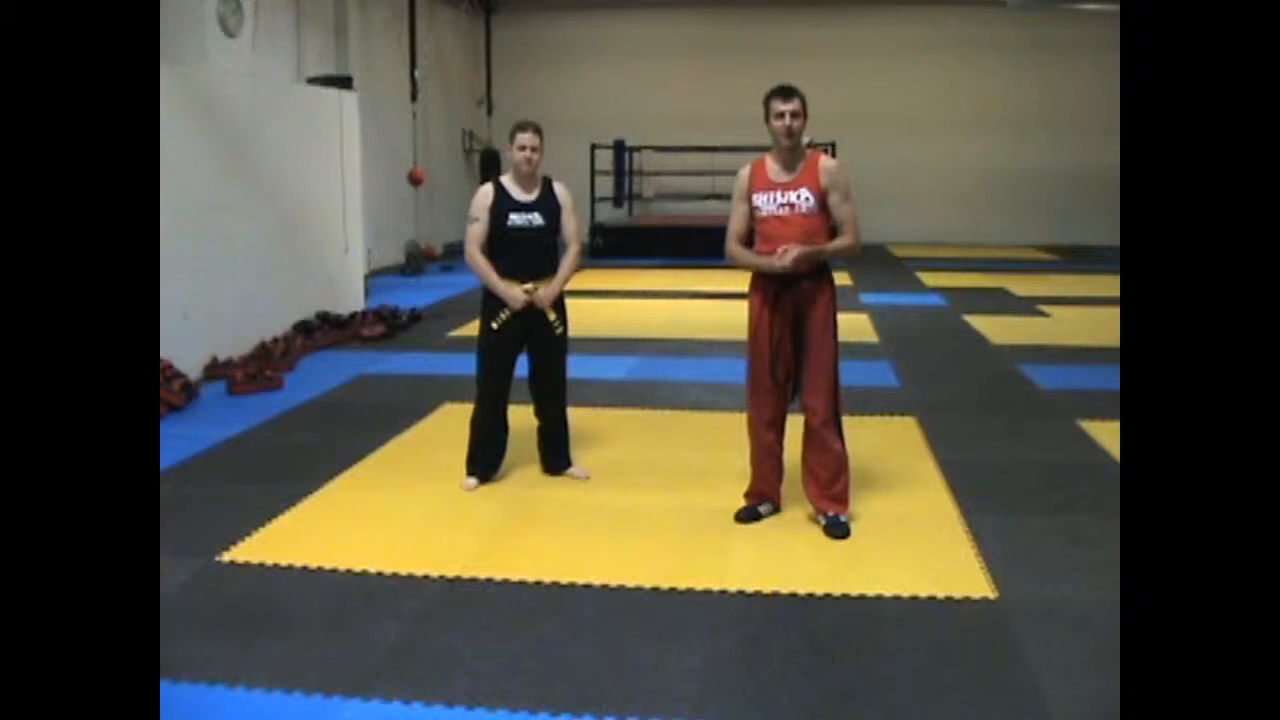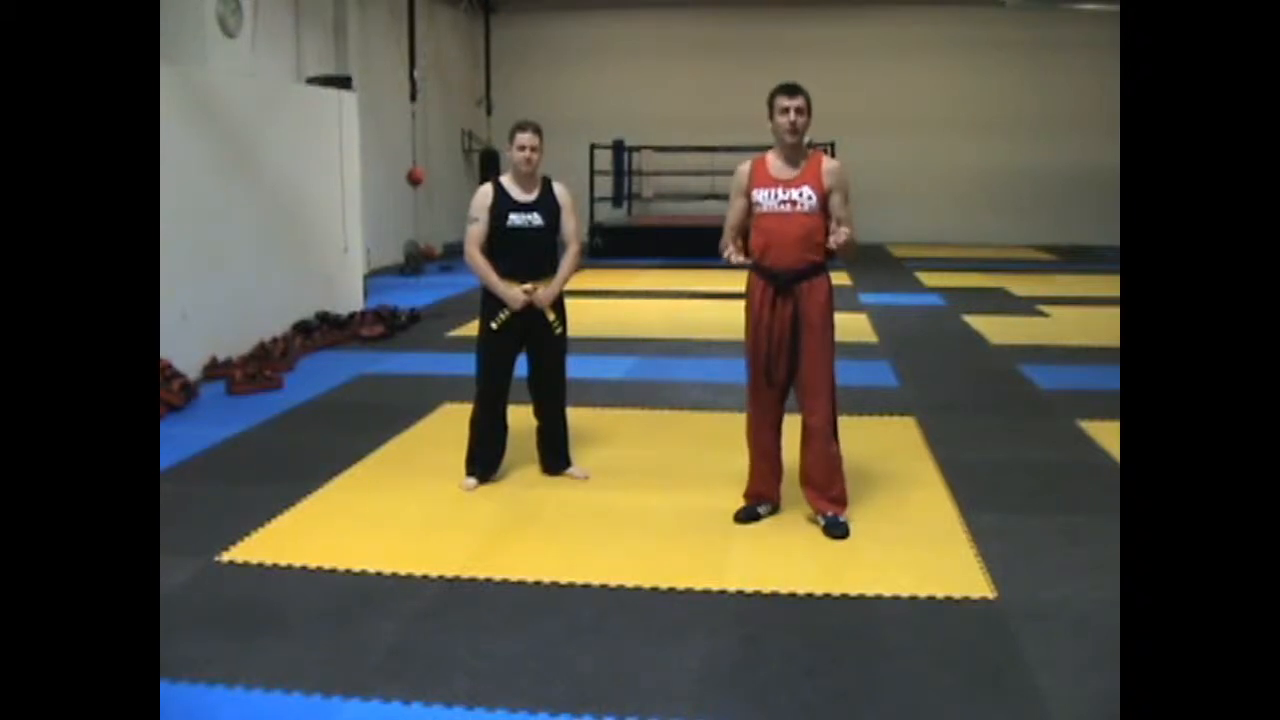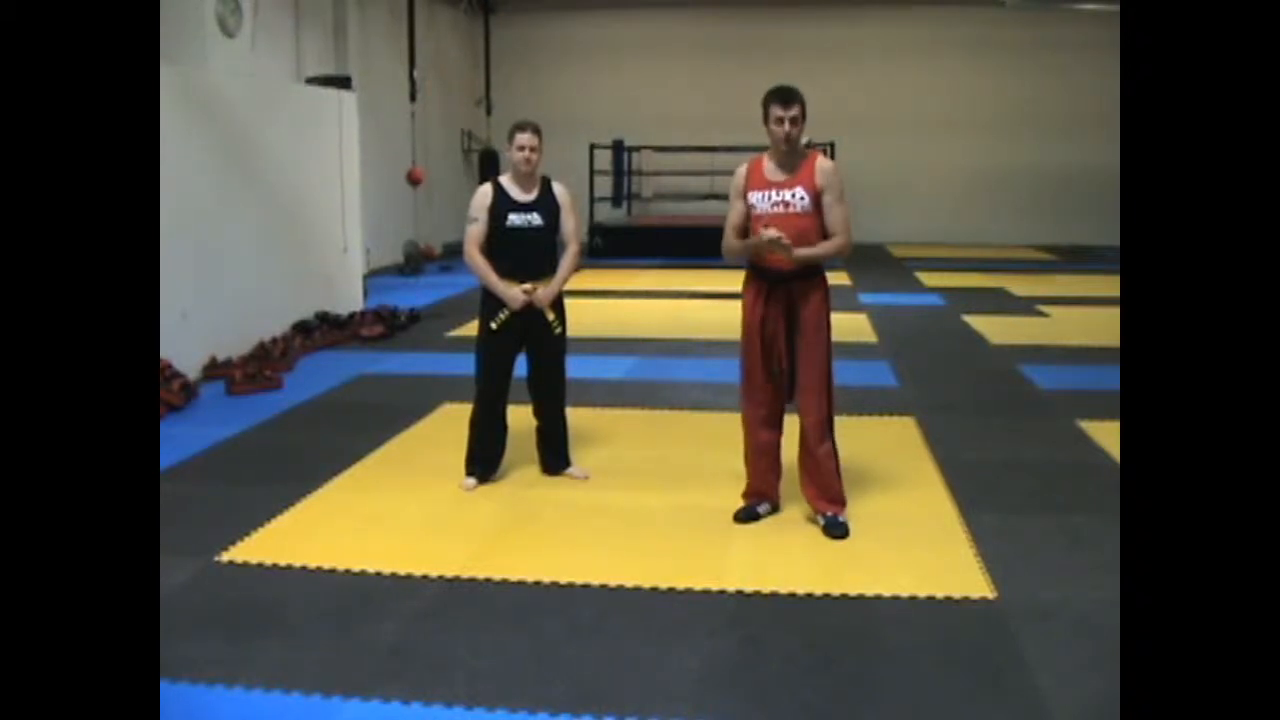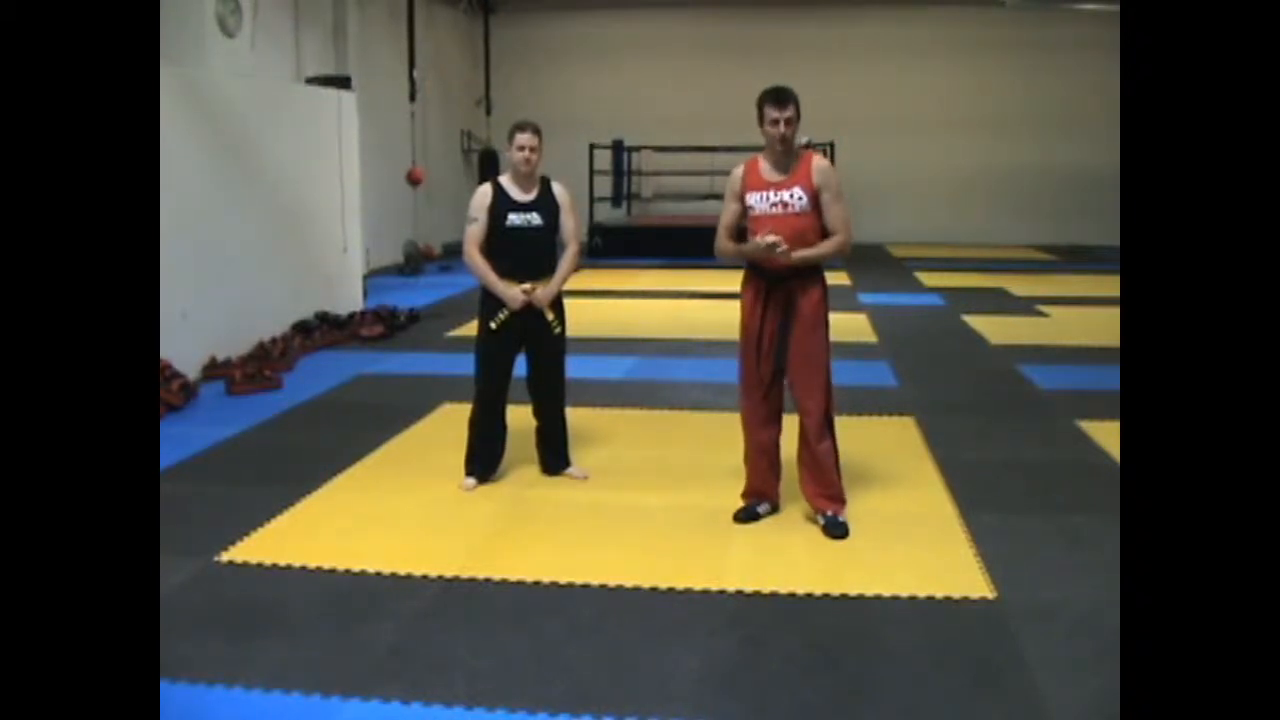
dt=0.5s
person 1, frame 1
left shoulder: (828, 170)
right shoulder: (748, 175)
left elbow: (851, 240)
right elbow: (732, 247)
left wrist: (811, 253)
right wrist: (768, 262)
left hip: (814, 292)
right hip: (767, 293)
left knee: (820, 401)
right knee: (764, 399)
left ankle: (830, 502)
right ankle: (764, 494)
person 1, frame 2
left shoulder: (829, 170)
right shoulder: (748, 172)
left elbow: (847, 239)
right elbow: (730, 235)
left wrist: (841, 241)
right wrist: (732, 250)
left hip: (812, 291)
right hip: (764, 290)
left knee: (818, 401)
right knee: (763, 399)
left ankle: (828, 503)
right ankle: (763, 494)
person 1, frame 3
left shoulder: (823, 170)
right shoulder: (746, 174)
left elbow: (842, 243)
right elbow: (728, 247)
left wrist: (794, 252)
right wrist: (756, 243)
left hip: (806, 292)
right hip: (760, 292)
left knee: (814, 401)
right knee: (759, 399)
left ankle: (827, 502)
right ankle: (762, 494)
person 1, frame 4
left shoulder: (819, 169)
right shoulder: (741, 174)
left elbow: (842, 239)
right elbow: (721, 245)
left wrist: (795, 255)
right wrist: (752, 249)
left hip: (805, 291)
right hip: (758, 291)
left knee: (813, 400)
right knee: (757, 398)
left ankle: (827, 502)
right ankle: (761, 494)
person 2, frame 1
left shoulder: (558, 193)
right shoulder: (489, 194)
left elbow: (574, 246)
right elbow: (473, 251)
left wrist: (553, 289)
right wrist: (505, 291)
left hip: (548, 300)
right hip: (501, 300)
left knee: (551, 385)
right knee: (491, 387)
left ankle: (557, 460)
right ankle: (481, 467)
person 2, frame 2
left shoulder: (557, 193)
right shoulder: (488, 194)
left elbow: (573, 246)
right elbow: (472, 251)
left wrist: (553, 289)
right wrist: (505, 291)
left hip: (547, 300)
right hip: (501, 301)
left knee: (550, 385)
right knee: (491, 387)
left ankle: (557, 460)
right ankle: (480, 467)
person 2, frame 3
left shoulder: (557, 193)
right shoulder: (487, 194)
left elbow: (572, 246)
right elbow: (472, 251)
left wrist: (552, 289)
right wrist: (504, 291)
left hip: (546, 301)
right hip: (500, 300)
left knee: (550, 385)
right knee: (490, 386)
left ankle: (557, 460)
right ankle: (480, 467)
person 2, frame 4
left shoulder: (556, 193)
right shoulder: (487, 194)
left elbow: (572, 245)
right elbow: (471, 251)
left wrist: (552, 289)
right wrist: (504, 291)
left hip: (545, 300)
right hip: (500, 300)
left knee: (550, 385)
right knee: (490, 387)
left ankle: (556, 460)
right ankle: (479, 467)
